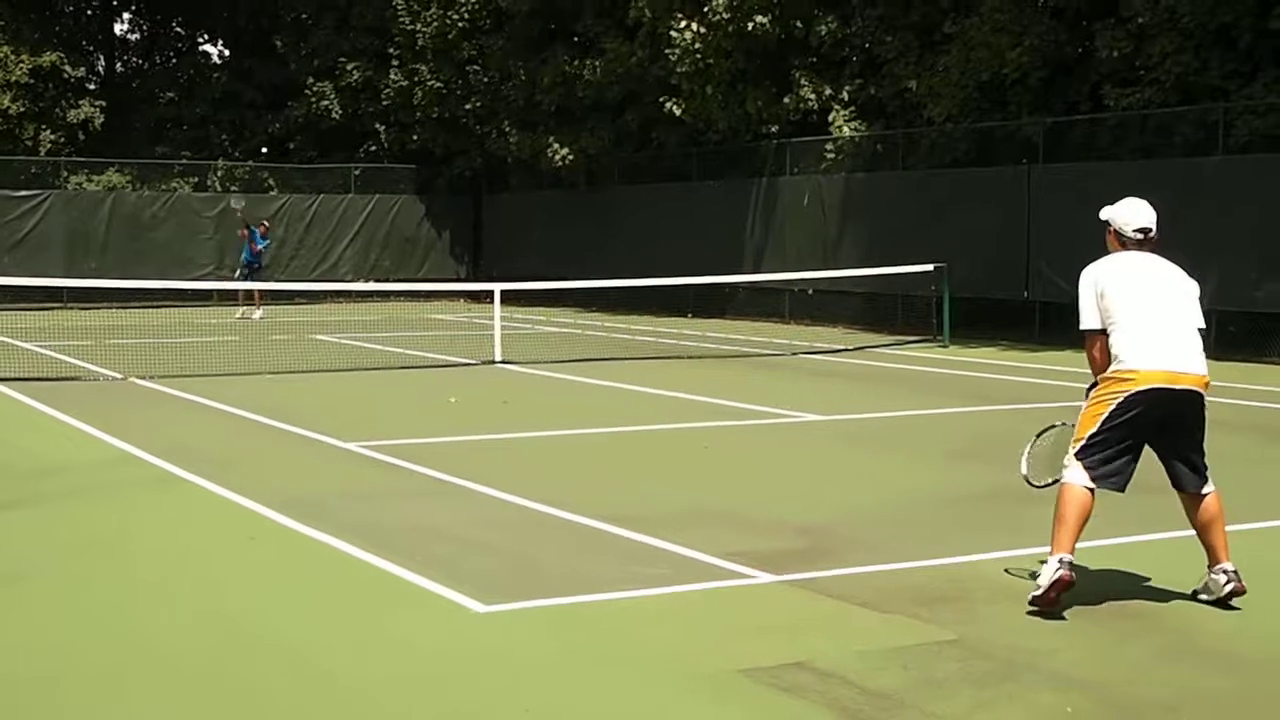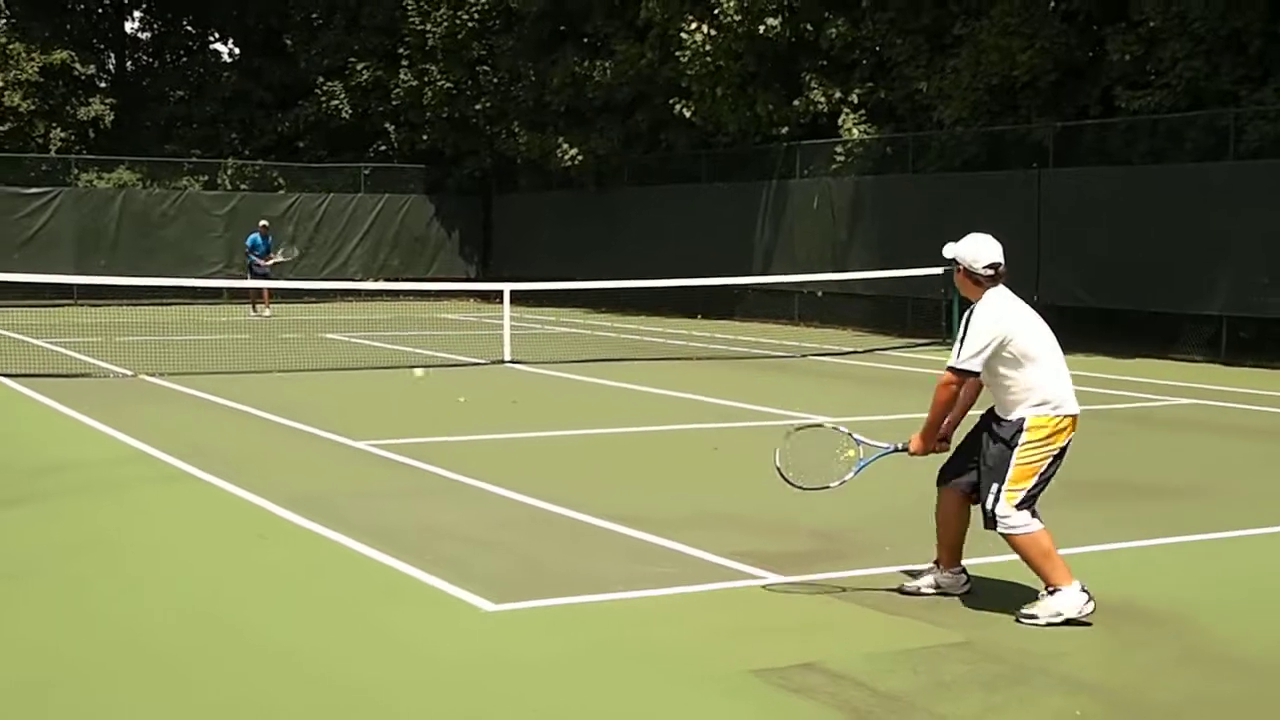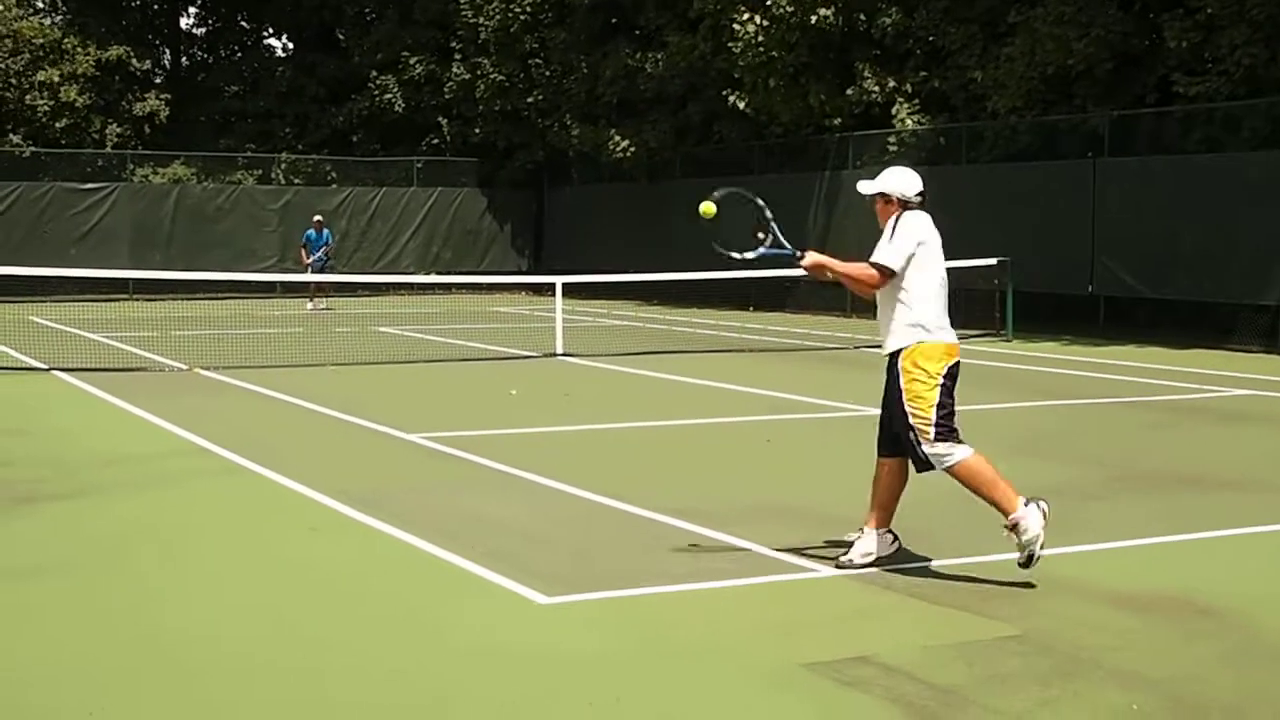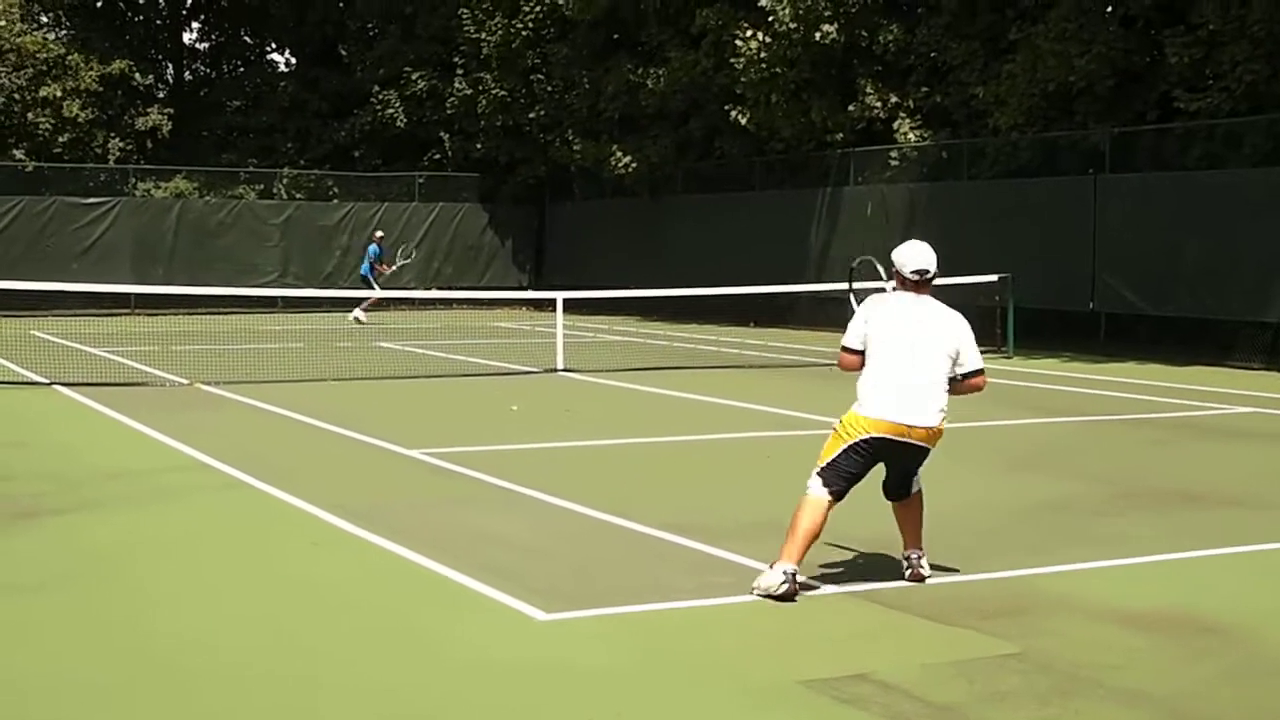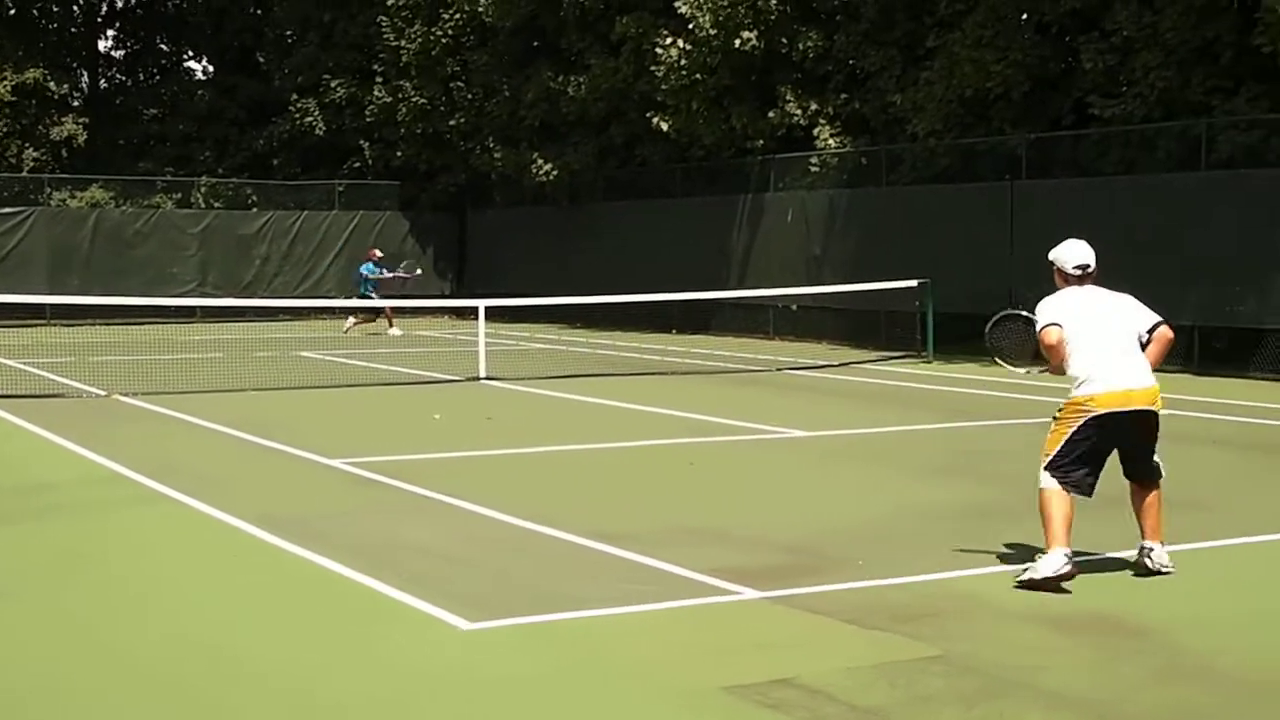
dt=0.7s
person 1, frame 1
left shoulder: (1097, 273)
right shoulder: (1178, 274)
left elbow: (1096, 346)
right elbow: (1190, 334)
left wrist: (1106, 391)
left hip: (1136, 380)
right hip: (1191, 382)
left knee: (1082, 467)
right knee: (1195, 480)
left ankle: (1058, 564)
right ankle: (1223, 575)
person 1, frame 2
left shoulder: (985, 313)
right shoulder: (995, 305)
left elbow: (951, 382)
right elbow: (974, 379)
left wrist: (926, 435)
right wrist: (946, 427)
left hip: (1045, 417)
right hip: (1016, 414)
left knee: (1006, 508)
right knee: (953, 482)
left ankle: (1068, 594)
right ankle: (948, 572)
person 1, frame 3
left shoulder: (911, 223)
right shoulder: (903, 230)
left elbow: (874, 278)
right elbow: (878, 287)
left wrist: (827, 265)
right wrist: (837, 271)
left hip: (925, 354)
right hip: (908, 353)
left knee: (938, 446)
right knee: (890, 449)
left ankle: (1021, 514)
right ankle: (876, 534)
person 1, frame 4
left shoulder: (875, 305)
right shoulder: (955, 321)
left elbow: (848, 361)
right elbow: (975, 381)
left hip: (872, 420)
right hip: (925, 429)
left knee: (820, 489)
right knee: (903, 485)
left ankle: (784, 571)
right ankle: (916, 559)
person 1, frame 5
left shoulder: (1052, 304)
right shoulder: (1122, 300)
left elbow: (1052, 340)
right elbow: (1165, 336)
left wrist: (1059, 367)
right wrist: (1140, 375)
left hip: (1093, 402)
right hip: (1143, 397)
left knee: (1055, 477)
right knee: (1146, 472)
left ankle: (1056, 556)
right ankle: (1152, 550)
